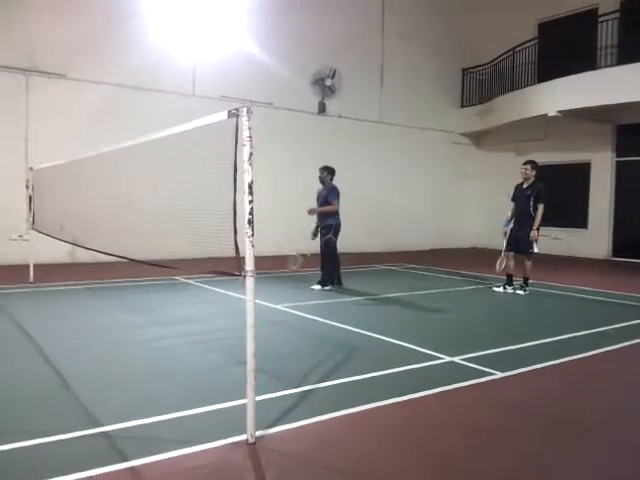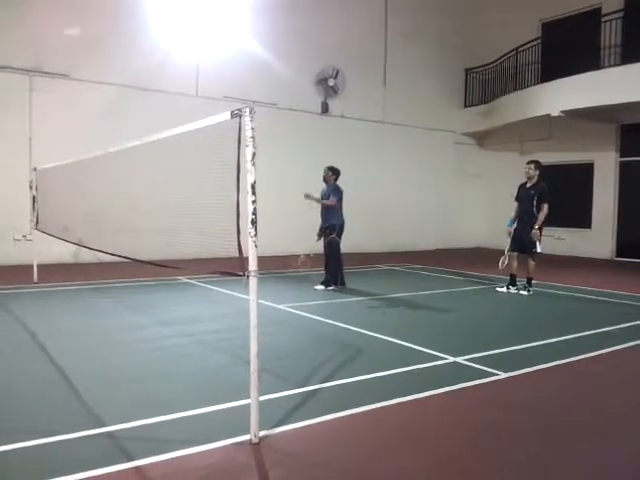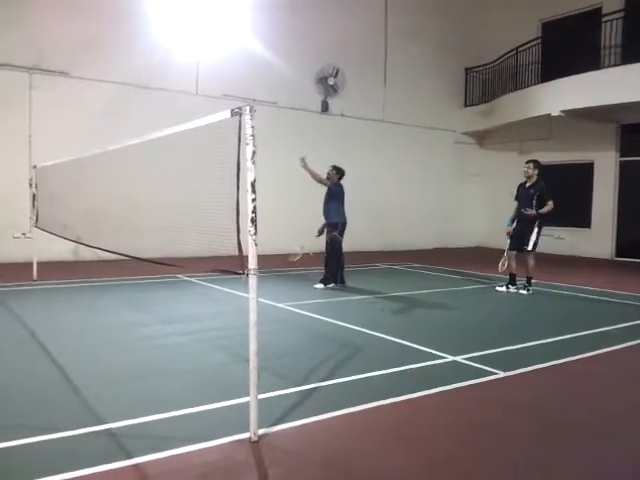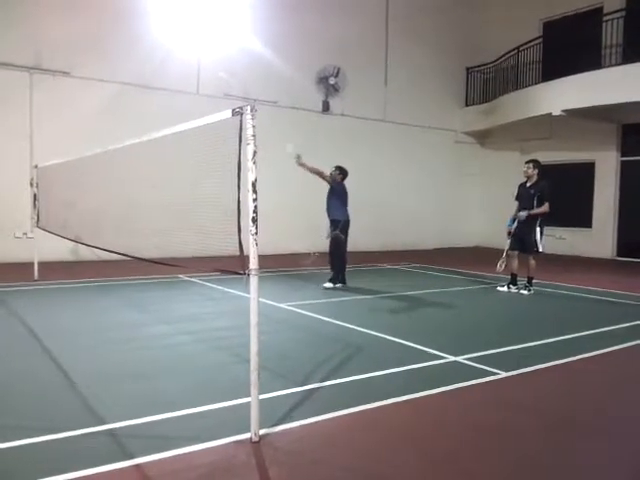
dt=0.3s
person 1, frame 1
left shoulder: (538, 188)
right shoulder: (518, 187)
left elbow: (540, 209)
left wrist: (535, 228)
right wrist: (506, 224)
left hip: (529, 229)
right hip: (516, 227)
left knee: (527, 256)
right knee: (509, 254)
left ankle: (525, 285)
right ankle: (509, 284)
person 1, frame 2
left shoulder: (541, 187)
right shoulder: (521, 187)
left elbow: (544, 210)
left wrist: (536, 227)
right wrist: (511, 224)
left hip: (532, 228)
right hip: (519, 227)
left knee: (530, 256)
right knee: (512, 254)
left ankle: (528, 286)
right ankle: (512, 284)
person 1, frame 3
left shoulder: (541, 186)
right shoulder: (521, 186)
left elbow: (550, 206)
left wrist: (537, 213)
right wrist: (510, 223)
left hip: (532, 226)
right hip: (519, 225)
left knee: (529, 255)
right knee: (511, 253)
left ankle: (528, 285)
right ankle: (512, 284)
person 1, frame 4
left shoulder: (542, 186)
right shoulder: (521, 186)
left elbow: (546, 208)
left wrist: (528, 213)
right wrist: (511, 223)
left hip: (533, 226)
right hip: (519, 226)
left knee: (531, 255)
right knee: (512, 253)
left ankle: (529, 285)
right ankle: (513, 284)
person 2, frame 1
left shoulder: (332, 189)
right shoulder: (321, 191)
left elbow: (335, 207)
left wrist: (317, 209)
right wrist: (316, 227)
left hip: (331, 225)
right hip: (324, 226)
left knee: (327, 254)
right knee: (331, 254)
left ankle: (325, 282)
right ankle: (335, 281)
person 2, frame 2
left shoulder: (335, 189)
right shoulder: (325, 190)
left elbow: (331, 203)
left wrist: (314, 199)
right wrist: (321, 228)
left hip: (335, 226)
right hip: (328, 226)
left knee: (331, 254)
right knee: (334, 254)
left ankle: (328, 282)
right ankle: (338, 281)
person 2, frame 3
left shoulder: (336, 186)
right shoulder: (332, 189)
left elbow: (320, 180)
left wrist: (306, 167)
right wrist: (324, 225)
left hip: (337, 224)
right hip: (333, 224)
left knee: (331, 253)
right knee: (336, 253)
left ankle: (327, 281)
right ankle: (338, 280)
person 2, frame 4
left shoulder: (338, 186)
right shoulder: (336, 189)
left elbow: (320, 174)
left wrist: (303, 164)
right wrist: (332, 227)
left hip: (340, 223)
right hip: (338, 223)
left knee: (335, 252)
right knee: (339, 252)
left ankle: (335, 280)
right ankle: (340, 279)
